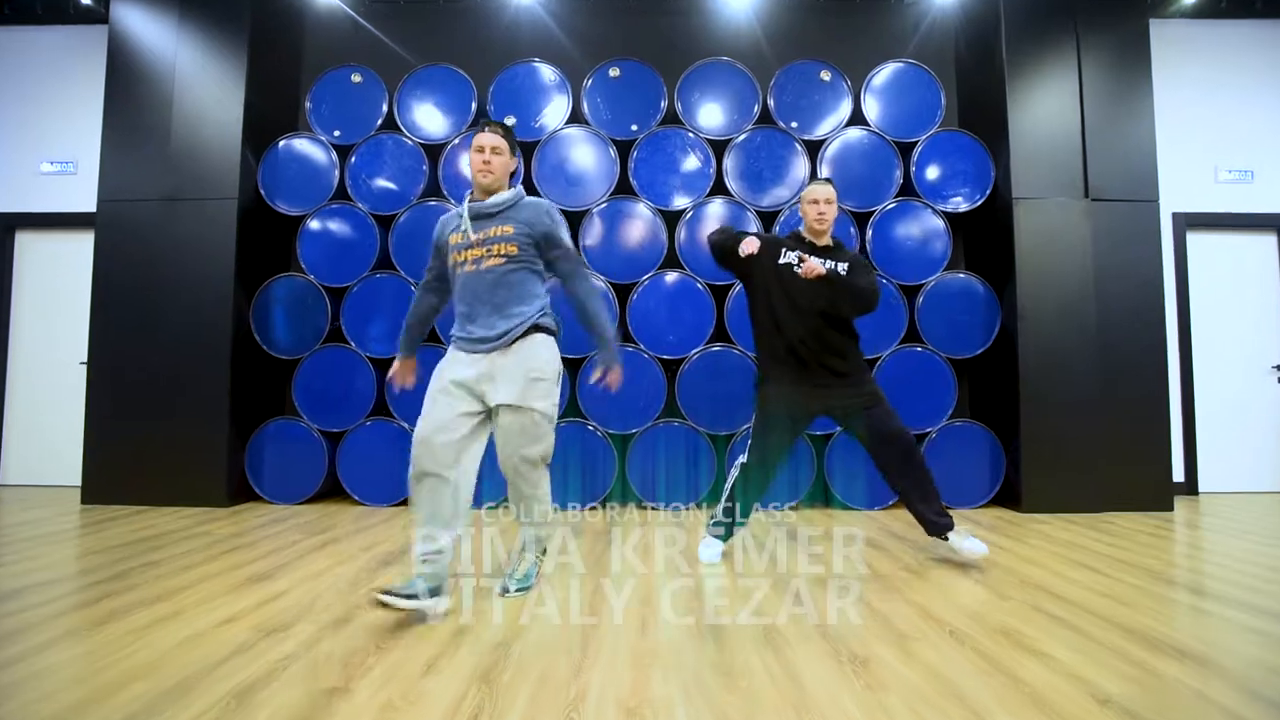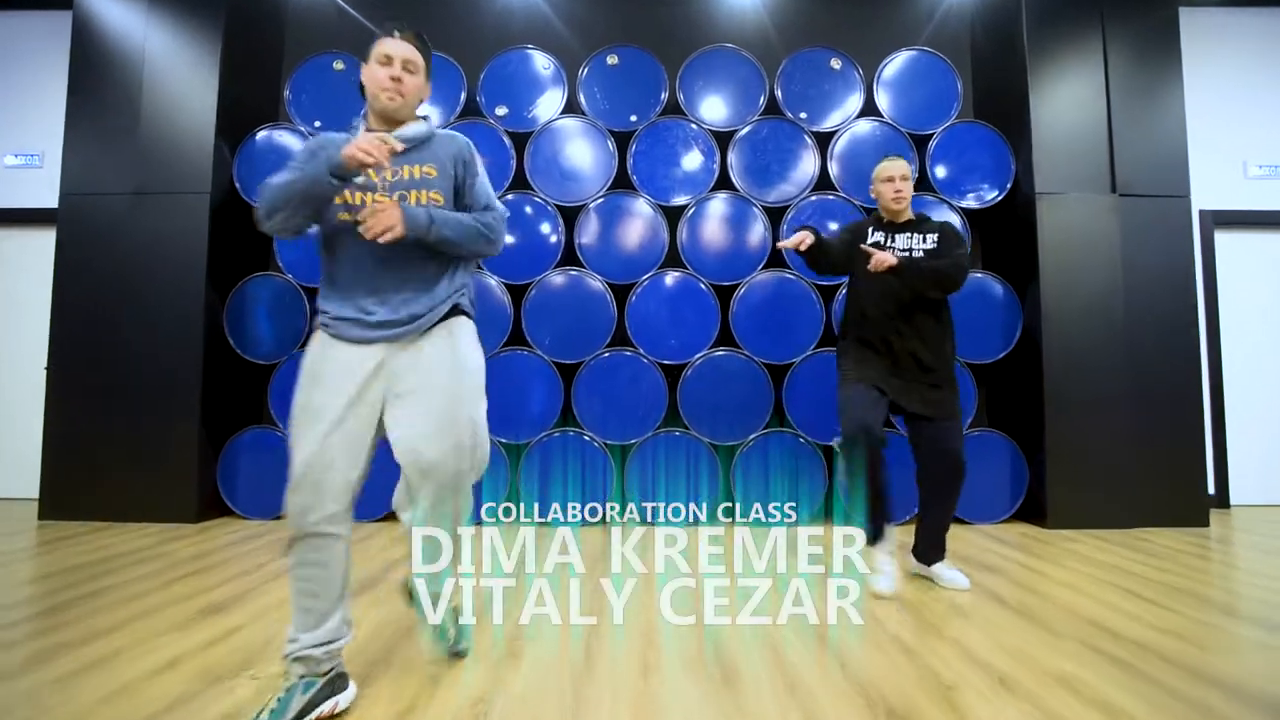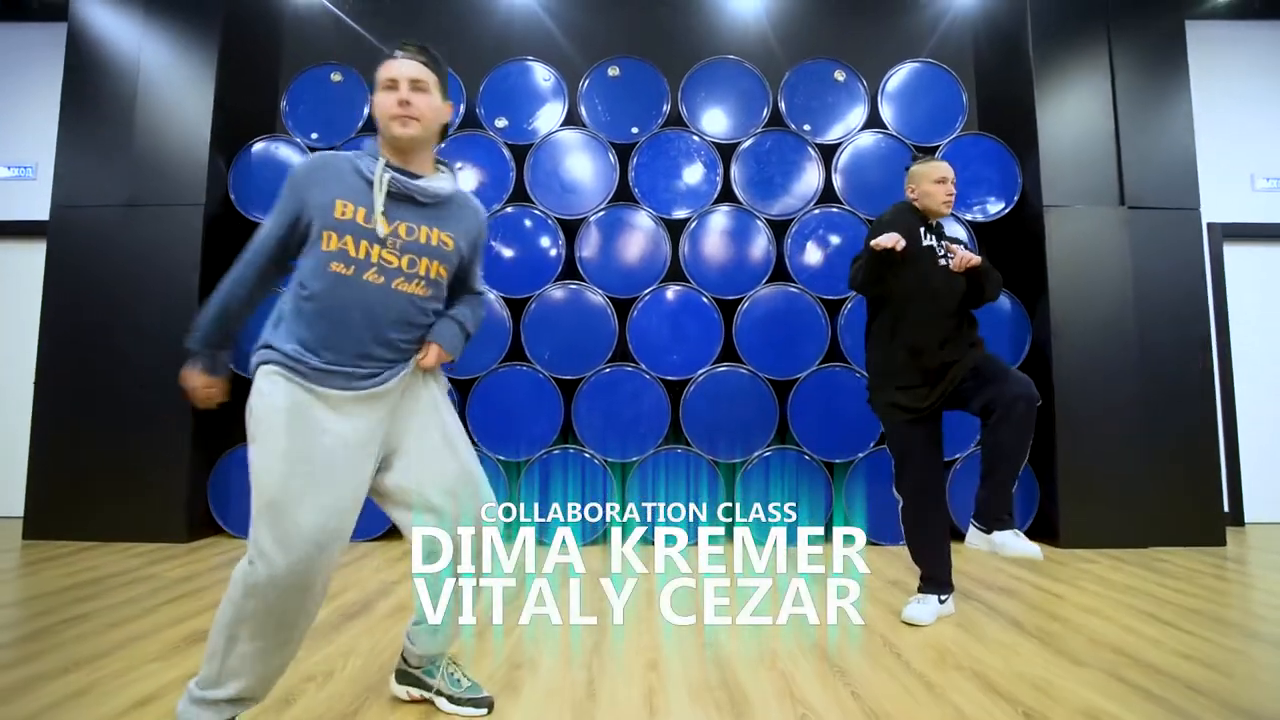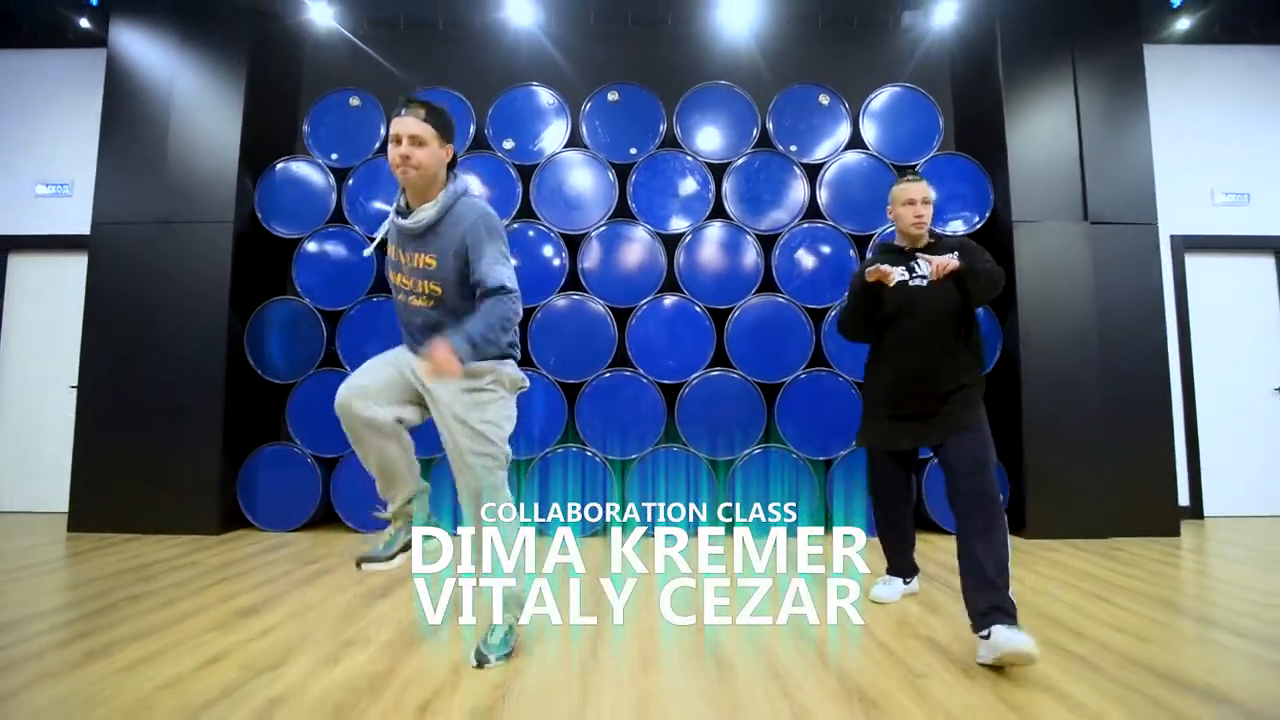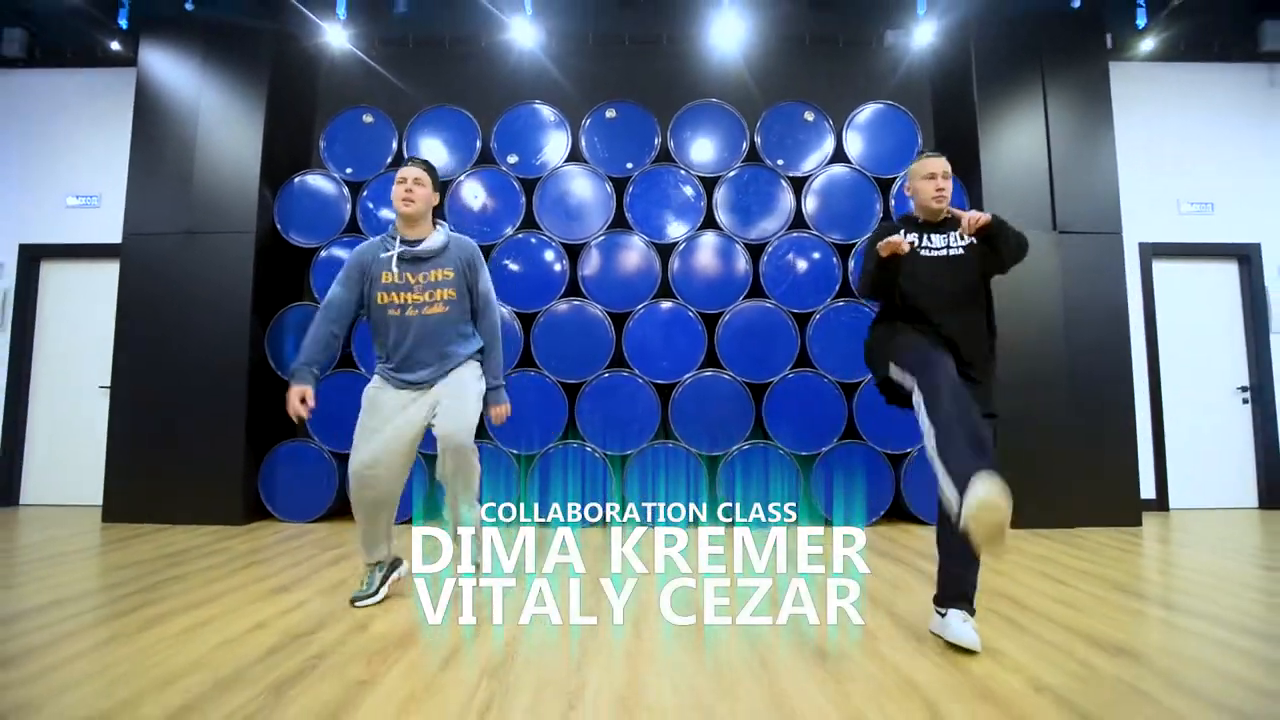
dt=0.5s
person 1, frame 1
left shoulder: (537, 213)
right shoulder: (447, 225)
left elbow: (577, 280)
right elbow: (433, 289)
left wrist: (607, 348)
right wrist: (407, 348)
left hip: (526, 351)
right hip: (463, 356)
left knee: (524, 461)
right knee: (434, 449)
left ankle: (530, 554)
right ankle: (431, 578)
person 1, frame 2
left shoulder: (454, 152)
right shoulder: (330, 150)
left elbow: (492, 232)
right elbow: (274, 211)
left wrist: (413, 222)
right wrist: (342, 161)
left hip: (438, 340)
right hip: (344, 343)
left knee: (442, 476)
right knee: (317, 499)
left ankle: (433, 580)
person 1, frame 3
left shoulder: (466, 214)
right shoulder: (318, 175)
left elbow: (468, 296)
right elbow: (259, 266)
left wrist: (450, 332)
right wrist: (207, 352)
left hip: (405, 391)
right hip: (302, 389)
left knee: (465, 518)
right knee: (292, 555)
person 1, frame 4
left shoulder: (475, 219)
right shoulder: (398, 219)
left elbow: (504, 302)
left wrist: (461, 345)
left hip: (476, 372)
right hip: (415, 357)
left knee: (484, 492)
right knee: (356, 400)
left ankle: (508, 610)
right ankle: (409, 505)
person 1, frame 5
left shoulder: (463, 251)
right shoulder: (365, 257)
left elbow: (488, 321)
right elbow: (332, 316)
left wrist: (494, 386)
right wrist: (303, 373)
left hip: (455, 374)
right hip: (392, 385)
left knee: (456, 438)
right knee: (367, 473)
right ankle: (381, 561)
person 2, frame 1
left shoulder: (851, 260)
right shoulder: (769, 252)
left elbow: (865, 300)
right elbow: (718, 244)
left wrist: (826, 277)
right wrist: (745, 241)
left hip: (844, 377)
right hip: (786, 380)
left knee: (897, 444)
right knee: (760, 457)
left ankle: (943, 528)
right ankle: (720, 529)
person 2, frame 2
left shoulder: (944, 234)
right shoulder: (861, 230)
left elbow: (950, 277)
right elbow: (832, 258)
left wrist: (899, 265)
right wrist: (811, 243)
left hip: (928, 367)
right hip: (866, 360)
left knee: (948, 462)
right knee: (861, 430)
left ankle: (931, 557)
right ankle: (878, 539)
person 2, frame 3
left shoulder: (951, 240)
right shoulder: (895, 221)
left elbow: (987, 292)
right elbow: (863, 283)
left wrist: (975, 268)
right wrist: (881, 252)
left hip: (960, 359)
right hip: (903, 375)
left knee: (1018, 397)
right knee: (919, 484)
left ankle: (990, 522)
right ankle: (936, 589)
person 2, frame 4
left shoulder: (957, 248)
right shoulder: (877, 264)
left elbow: (991, 283)
right elbow: (852, 330)
left wrist: (961, 268)
right wrist: (868, 289)
left hip: (957, 398)
right hip: (894, 404)
left knee: (978, 498)
right knee: (889, 497)
left ankle: (994, 626)
right ankle: (902, 572)
person 2, frame 5
left shoulder: (973, 231)
right shoulder: (892, 233)
left elbow: (1014, 251)
right elbow: (871, 290)
left wrist: (989, 225)
right wrist: (885, 259)
left hip: (966, 366)
right hip: (907, 346)
right knee: (937, 378)
left ankle: (952, 606)
right ankle: (971, 490)
